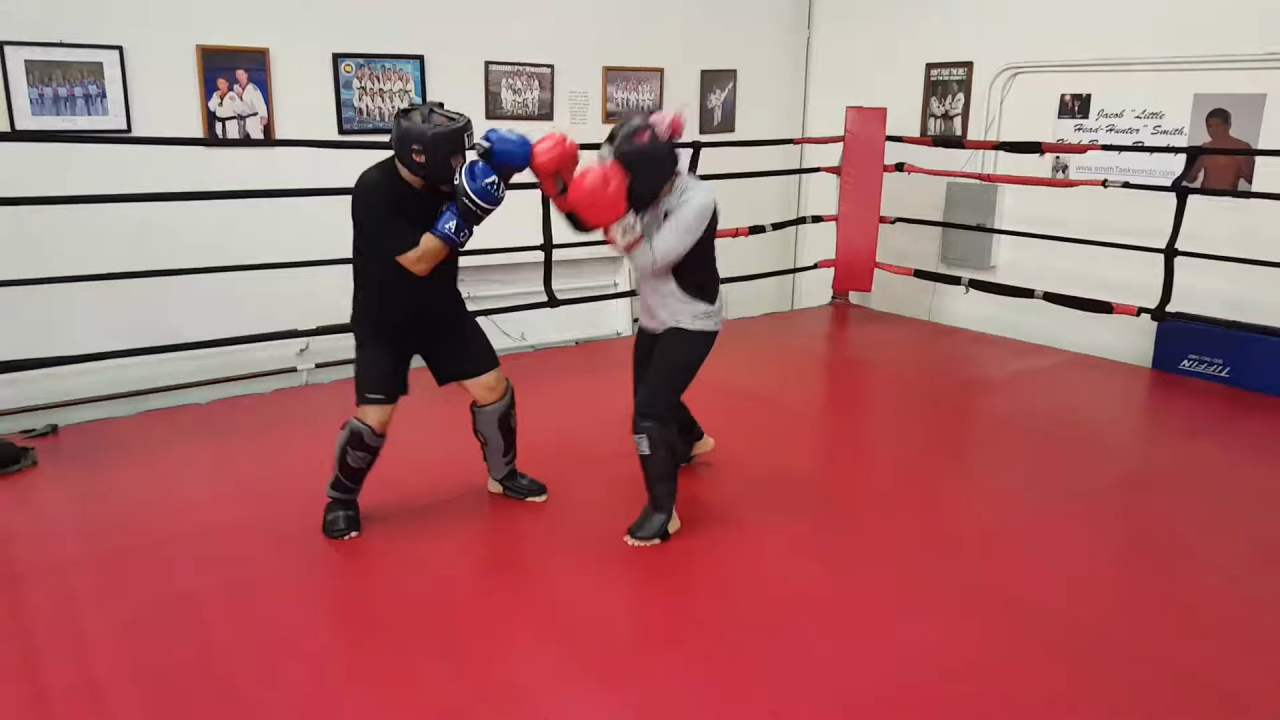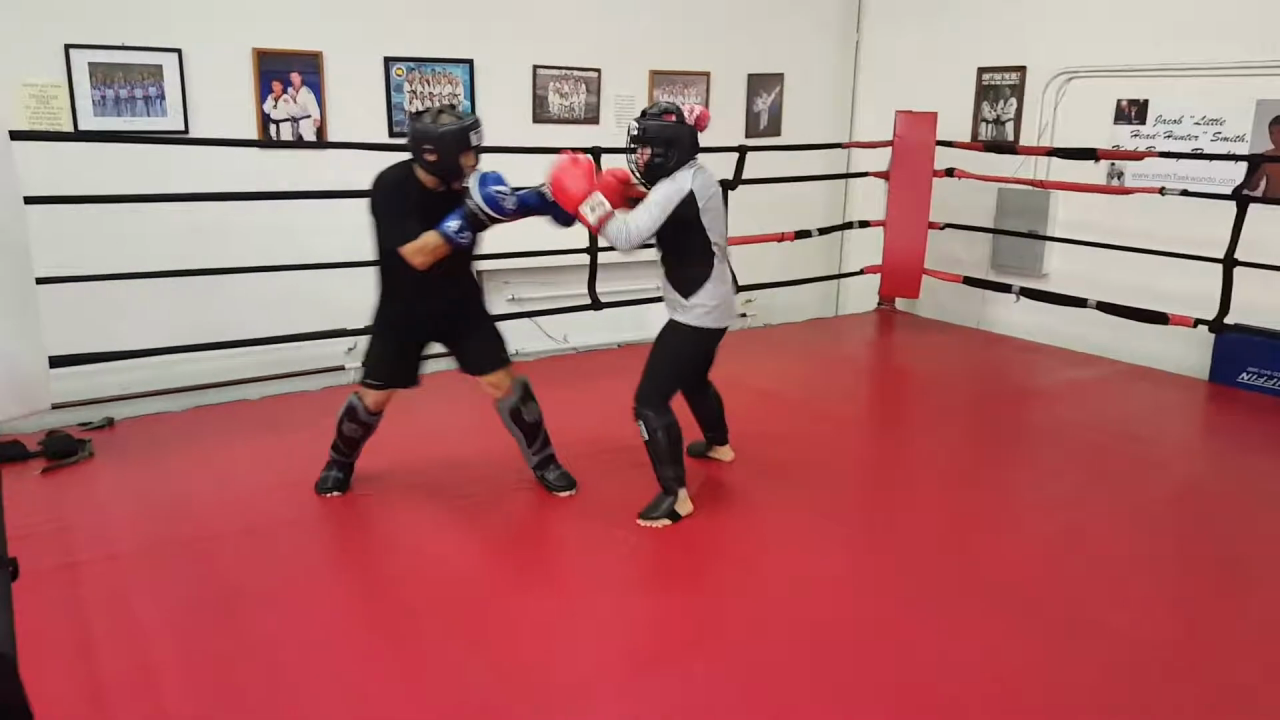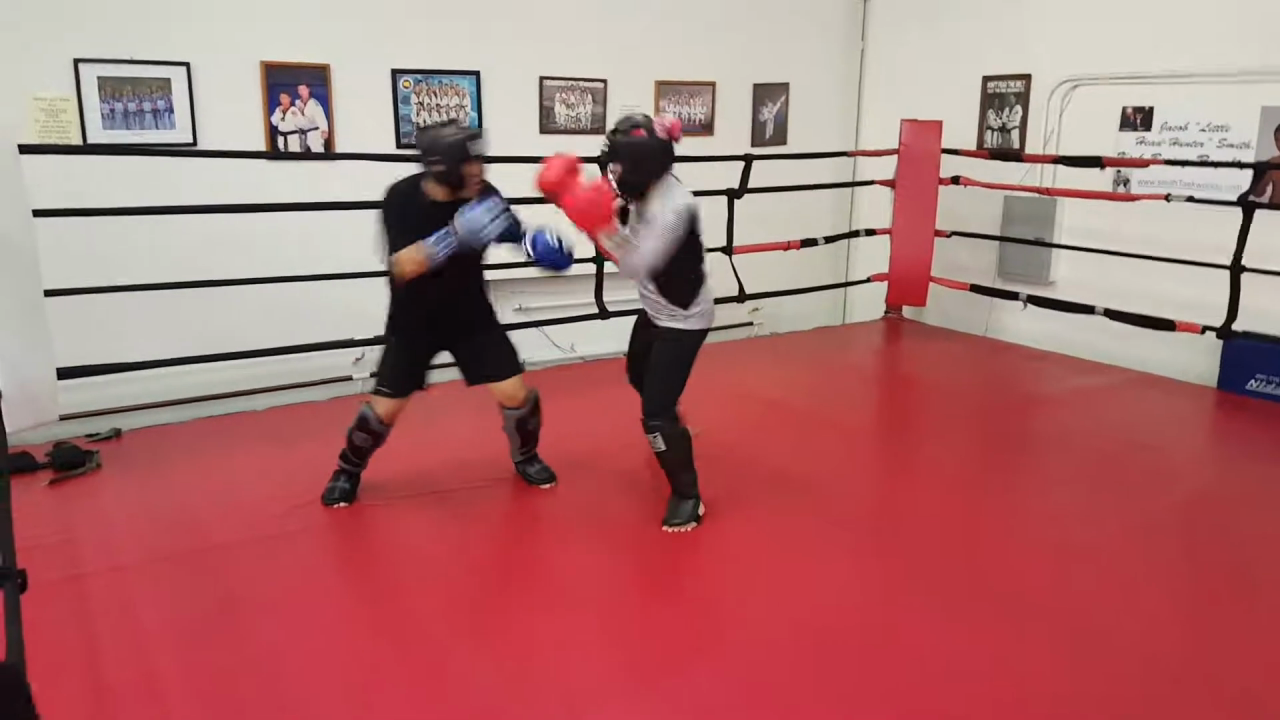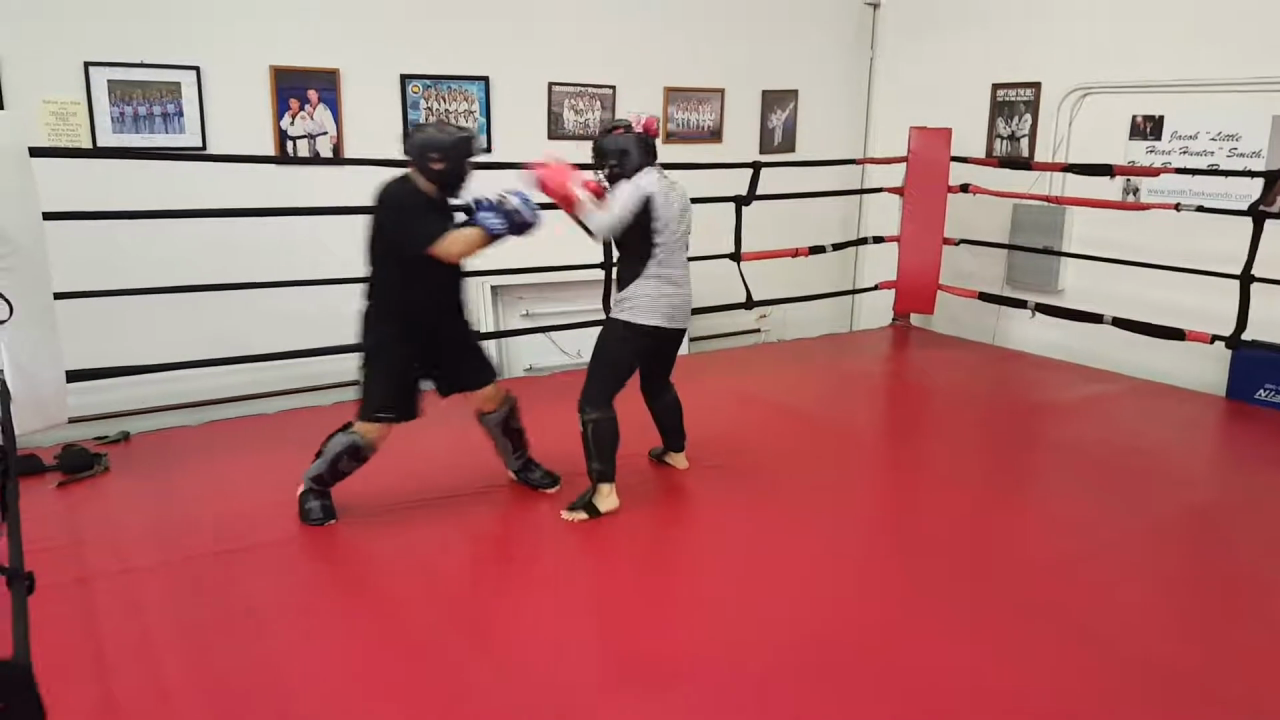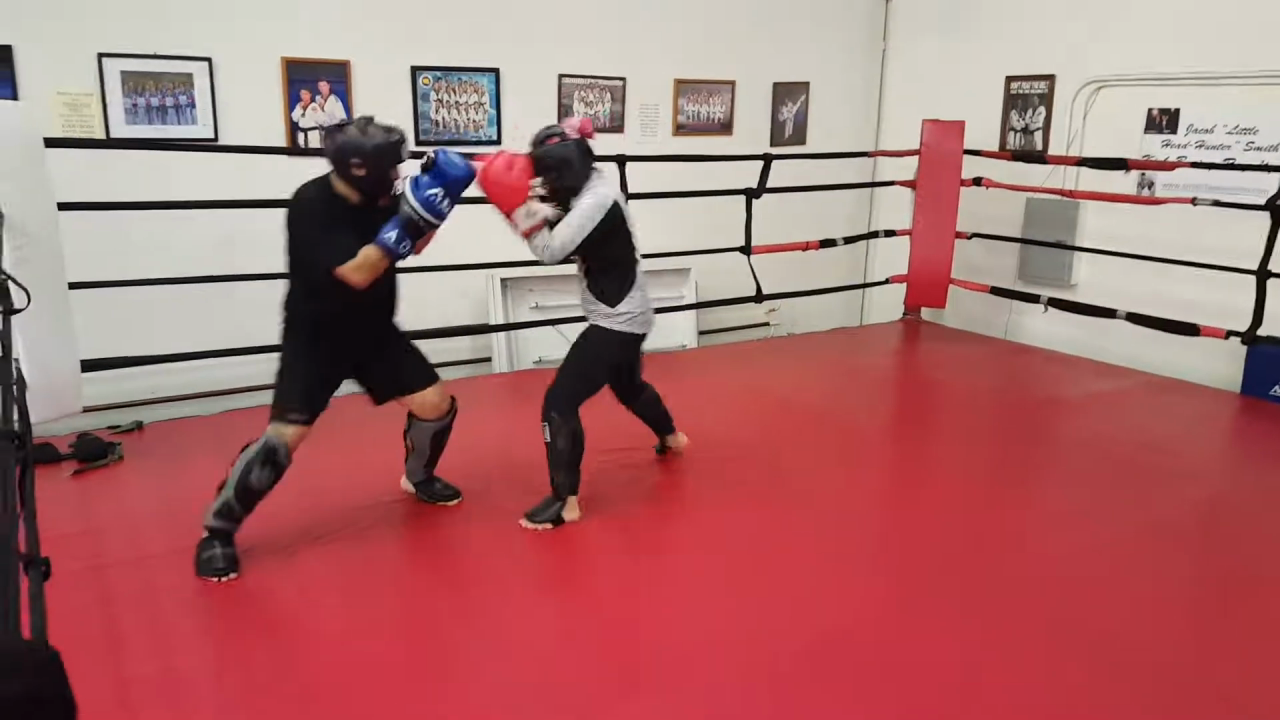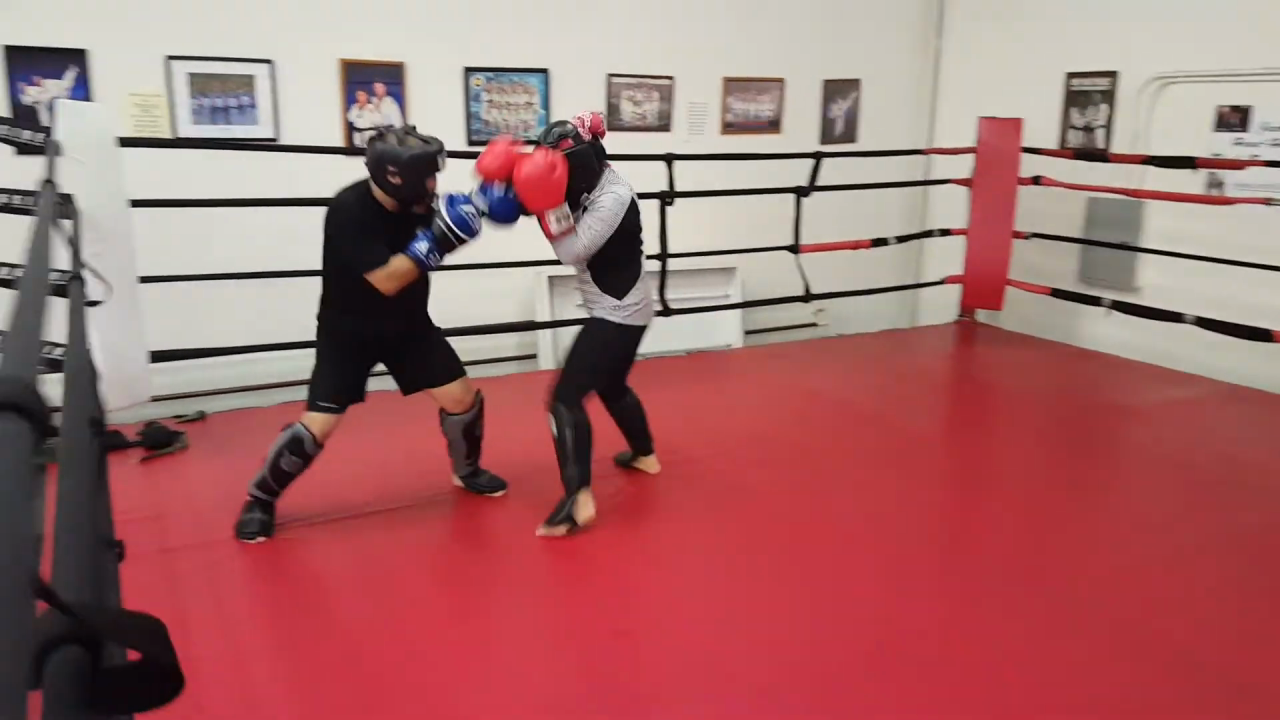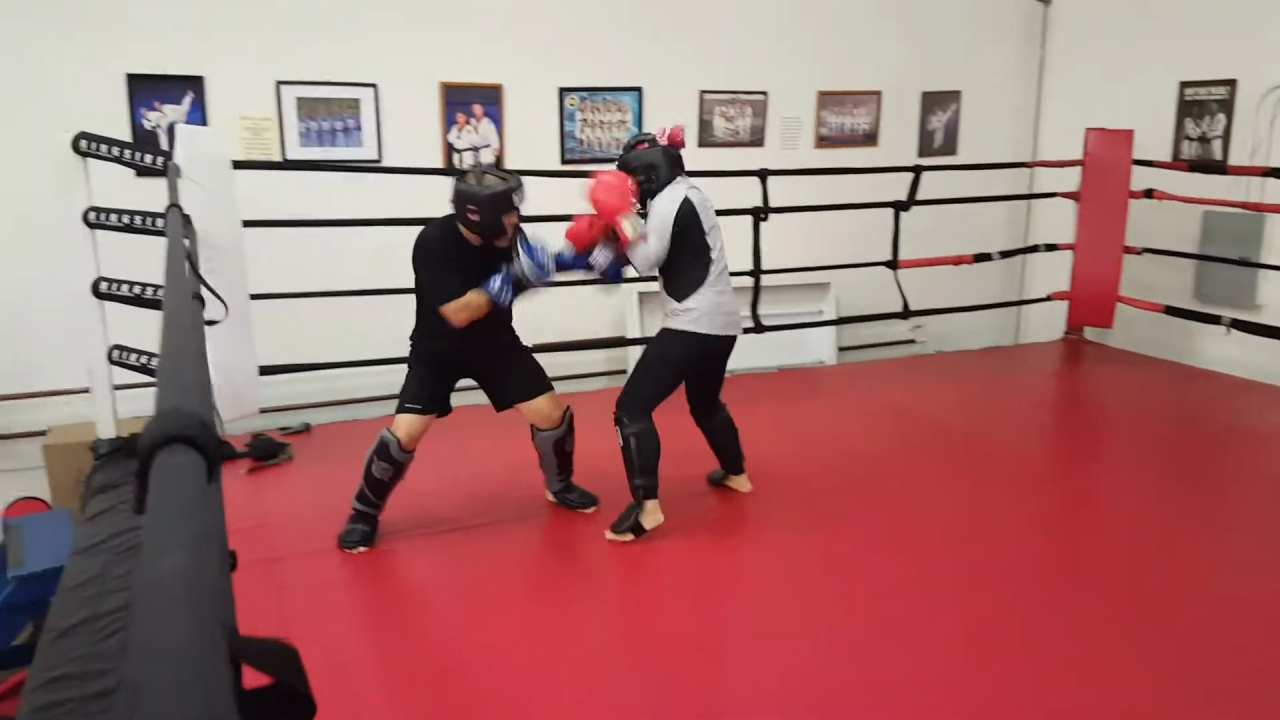
dt=0.5s
person 1, frame 1
left shoulder: (695, 200)
right shoulder: (647, 191)
left elbow: (654, 260)
right elbow: (586, 208)
left wrist: (611, 212)
right wrist: (561, 181)
left hip: (691, 323)
right hip: (656, 318)
left knee: (650, 413)
right knee: (657, 395)
left ankle: (663, 512)
right ankle: (692, 441)
person 1, frame 2
left shoulder: (678, 188)
right shoulder: (695, 179)
left elbow: (628, 238)
right elbow: (656, 223)
left wrist: (587, 200)
right wrist: (628, 197)
left hip: (696, 315)
right hip: (713, 309)
left knee: (650, 400)
right knee: (693, 379)
left ankle: (675, 494)
right ankle: (719, 443)
person 1, frame 3
left shoulder: (675, 205)
right shoulder: (646, 191)
left elbow: (636, 265)
right elbow: (611, 216)
left wrist: (604, 227)
right wrist: (569, 191)
left hip: (683, 318)
right hip: (658, 310)
left knee: (657, 408)
right knee: (641, 376)
left ankle: (687, 498)
right ankle: (665, 441)
person 1, frame 4
left shoulder: (635, 187)
right shoulder: (676, 192)
left elbow: (603, 225)
left wrist: (571, 190)
right wrist: (601, 200)
left hip: (637, 314)
right hip: (675, 315)
left knee: (595, 398)
right knee: (657, 380)
left ankle: (603, 491)
right ankle: (675, 450)
person 1, frame 5
left shoulder: (596, 200)
right shoulder: (586, 193)
left elbow: (552, 249)
right elbow: (552, 226)
left wrist: (518, 203)
right wrist: (515, 196)
left hip: (616, 322)
right hip: (623, 317)
left knee: (560, 403)
right knee: (626, 383)
left ankle: (565, 501)
right ankle: (671, 436)
person 1, frame 6
left shoulder: (613, 197)
right shoulder: (589, 184)
left elbow: (572, 251)
right elbow: (533, 195)
left wrist: (548, 203)
right wrist: (514, 180)
left hip: (618, 315)
right hip: (619, 310)
left knee: (565, 399)
right knee: (612, 385)
left ankle: (579, 499)
right ankle: (644, 454)
person 1, frame 7
left shoulder: (669, 199)
right shoulder: (691, 195)
left elbow: (646, 260)
right elbow: (657, 255)
left wrist: (621, 217)
right wrist: (602, 240)
left hip: (692, 326)
right hip: (723, 323)
left knee: (632, 407)
right knee: (705, 402)
left ankle: (646, 506)
right ankle: (736, 474)
person 2, frame 1
left shoulder: (438, 178)
right shoulder: (376, 190)
right elbow: (418, 261)
left wrist: (497, 161)
right wrist: (462, 213)
left hip: (440, 308)
right hip: (384, 318)
left knee: (493, 388)
right knee: (373, 418)
left ankle: (505, 472)
right ankle: (342, 497)
person 2, frame 2
left shoulder: (462, 180)
right shoulder: (391, 187)
left elbow: (507, 206)
right elbow: (418, 256)
left wrist: (540, 200)
right wrist: (468, 216)
left hip: (460, 302)
right hip: (404, 309)
left knee: (503, 383)
right knee: (373, 397)
left ankle: (543, 460)
right ankle: (341, 461)
person 2, frame 3
left shoulder: (480, 193)
right shoulder: (402, 198)
left elbow: (508, 229)
right elbow: (404, 267)
left wrist: (536, 242)
right wrist: (454, 235)
left hip: (469, 314)
right hip: (417, 316)
left knee: (516, 391)
right knee: (384, 407)
left ankle: (524, 457)
right ankle: (348, 469)
person 2, frame 4
left shoulder: (431, 196)
right shoulder: (399, 199)
left elbow: (450, 246)
right elbow: (451, 250)
left wrist: (484, 219)
right wrist: (502, 219)
left hip: (442, 324)
right hip: (395, 333)
left knee: (493, 398)
right knee: (373, 430)
left ankle: (521, 464)
right ankle: (315, 486)
person 2, frame 5
left shoulder: (371, 196)
right shoulder: (311, 206)
left elbow: (416, 244)
right elbow: (356, 273)
left wrist: (441, 194)
right wrist: (403, 223)
left hip: (372, 329)
right hip: (314, 337)
left knee: (438, 404)
right knee: (285, 436)
left ankle: (418, 476)
right ankle: (218, 530)
person 2, frame 6
left shoulder: (411, 199)
right shoulder: (348, 211)
left elbow: (451, 210)
right elbow: (386, 280)
left wrist: (487, 202)
right wrist: (437, 240)
left hip: (406, 324)
right hip: (347, 332)
left knee: (462, 399)
right knee: (317, 427)
left ankle: (466, 470)
right ankle: (261, 500)
person 2, frame 7
left shoulder: (505, 234)
right shoulder: (435, 242)
left elbow: (534, 261)
right elbow: (458, 314)
left wrist: (577, 261)
right wrist: (513, 278)
left hip: (495, 341)
right hip: (438, 349)
left knee: (553, 414)
right knee: (404, 433)
left ankle: (560, 486)
right ankle: (365, 512)
